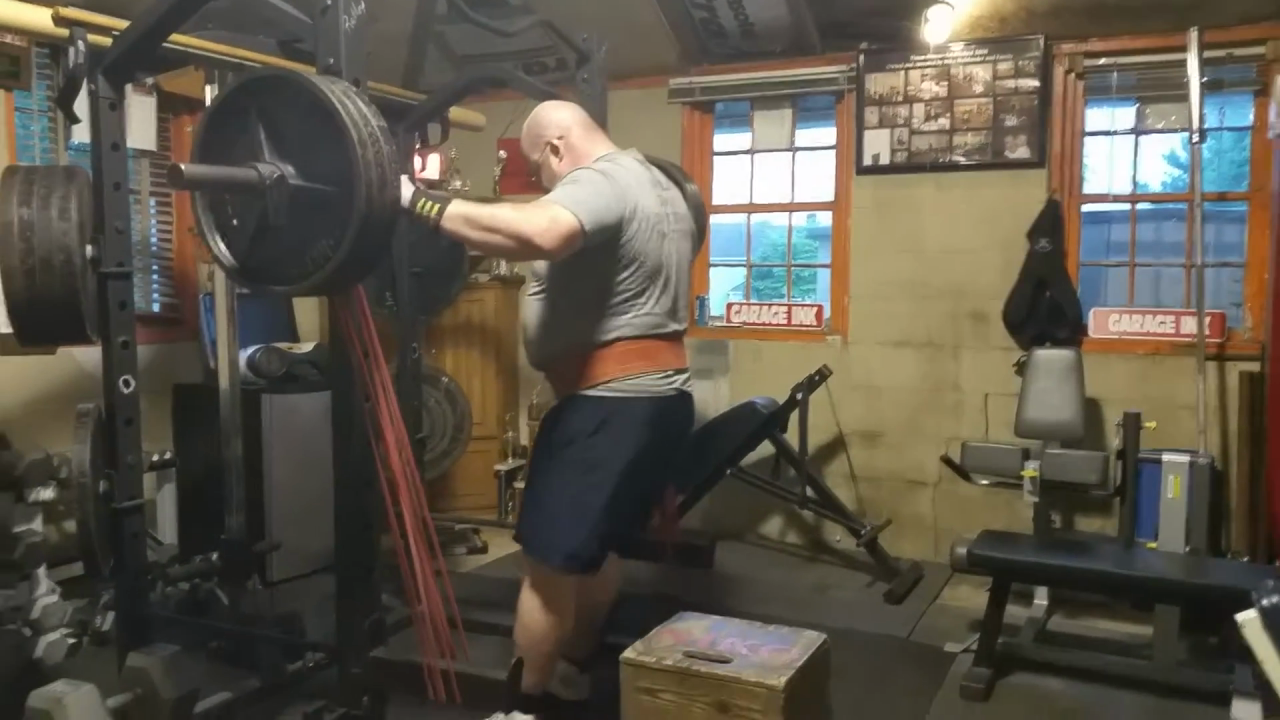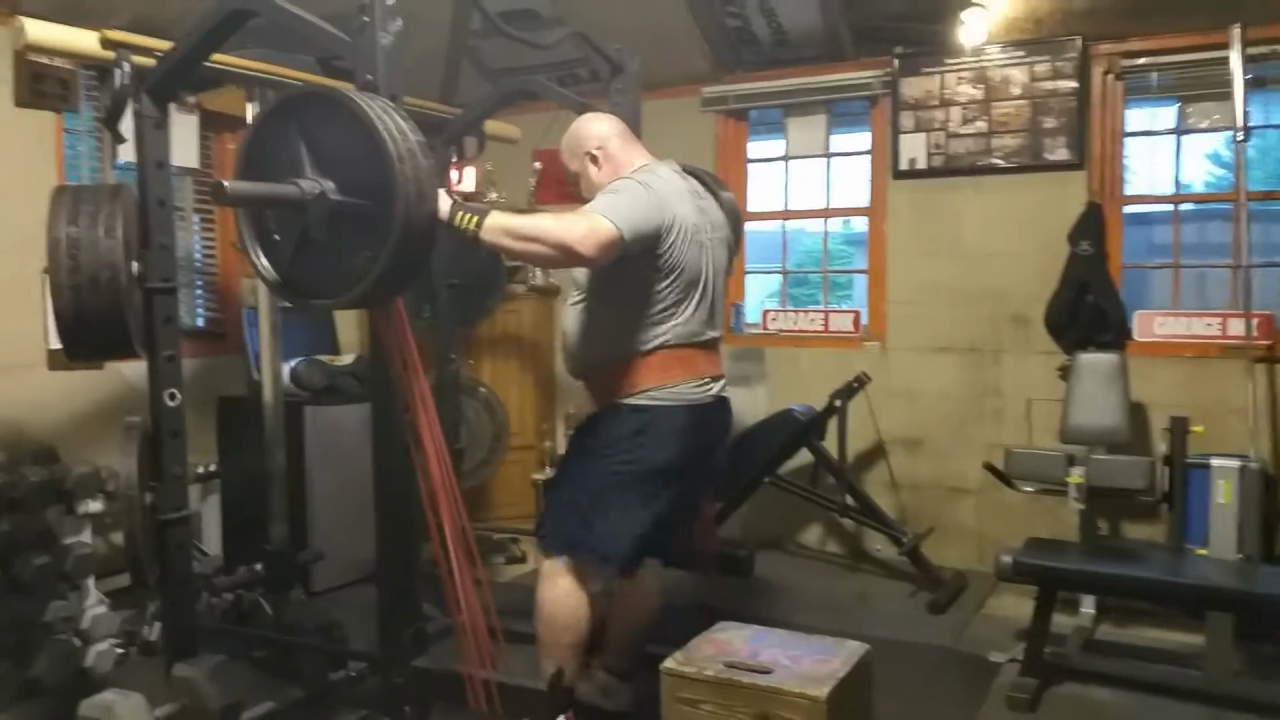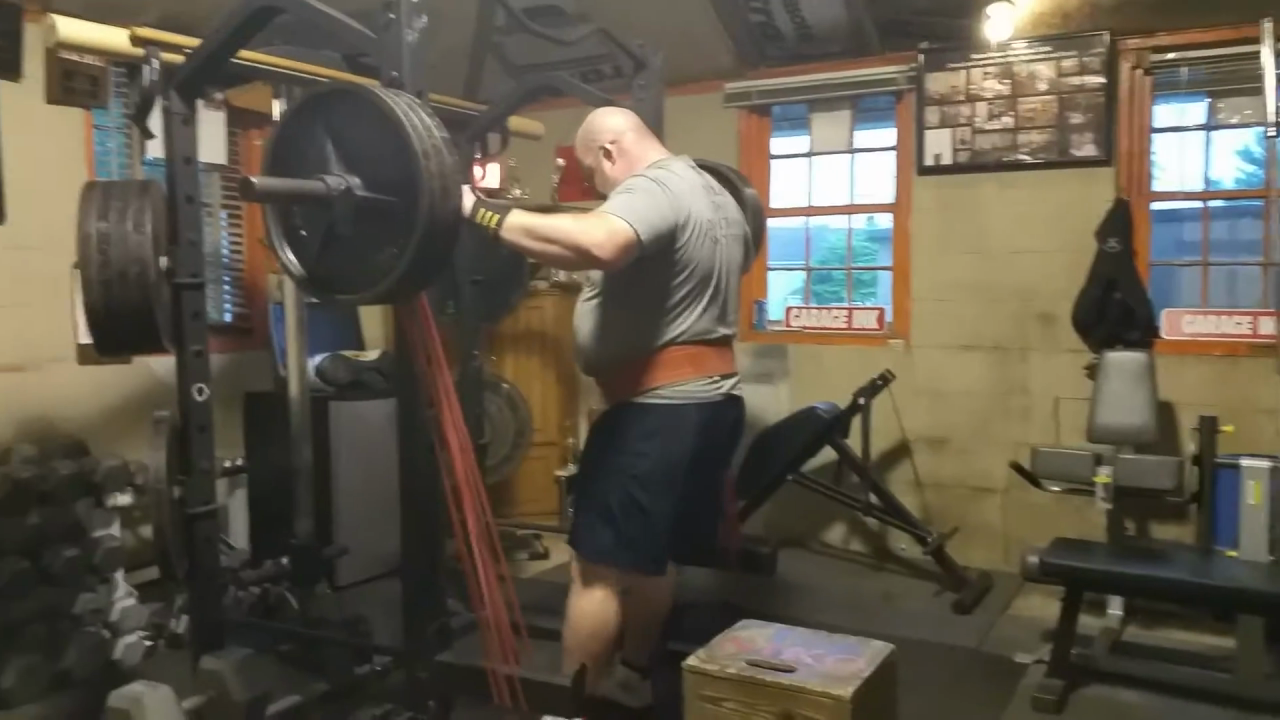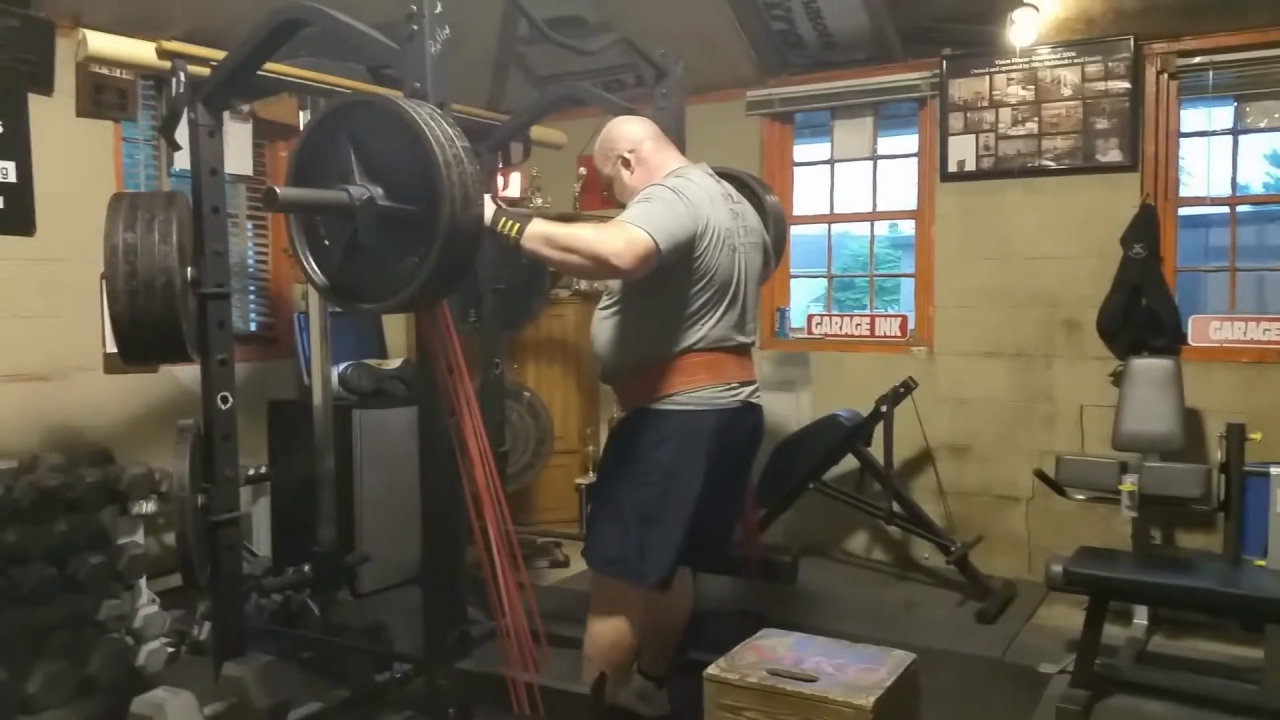
dt=0.2s
person 1, frame 1
left shoulder: (600, 183)
right shoulder: (659, 186)
left elbow: (539, 233)
left wrist: (426, 203)
left hip: (612, 402)
right hip: (661, 395)
left knee: (548, 560)
right knee: (591, 545)
person 1, frame 2
left shoulder: (638, 193)
right shoulder: (696, 197)
left elbow: (577, 240)
left wrist: (463, 214)
left hip: (648, 410)
right hip: (697, 403)
left knee: (565, 556)
right knee: (635, 553)
person 1, frame 3
left shoulder: (653, 190)
right shoulder: (714, 193)
left elbow: (596, 243)
left wrist: (483, 212)
left hip: (660, 407)
right hip: (712, 398)
left knee: (599, 563)
right knee: (651, 555)
right ankle: (630, 679)
person 1, frame 4
left shoulder: (672, 199)
right shoulder: (732, 202)
left elbow: (615, 253)
left wrist: (505, 221)
left hip: (678, 417)
right hip: (729, 406)
left knee: (617, 574)
right knee: (669, 561)
